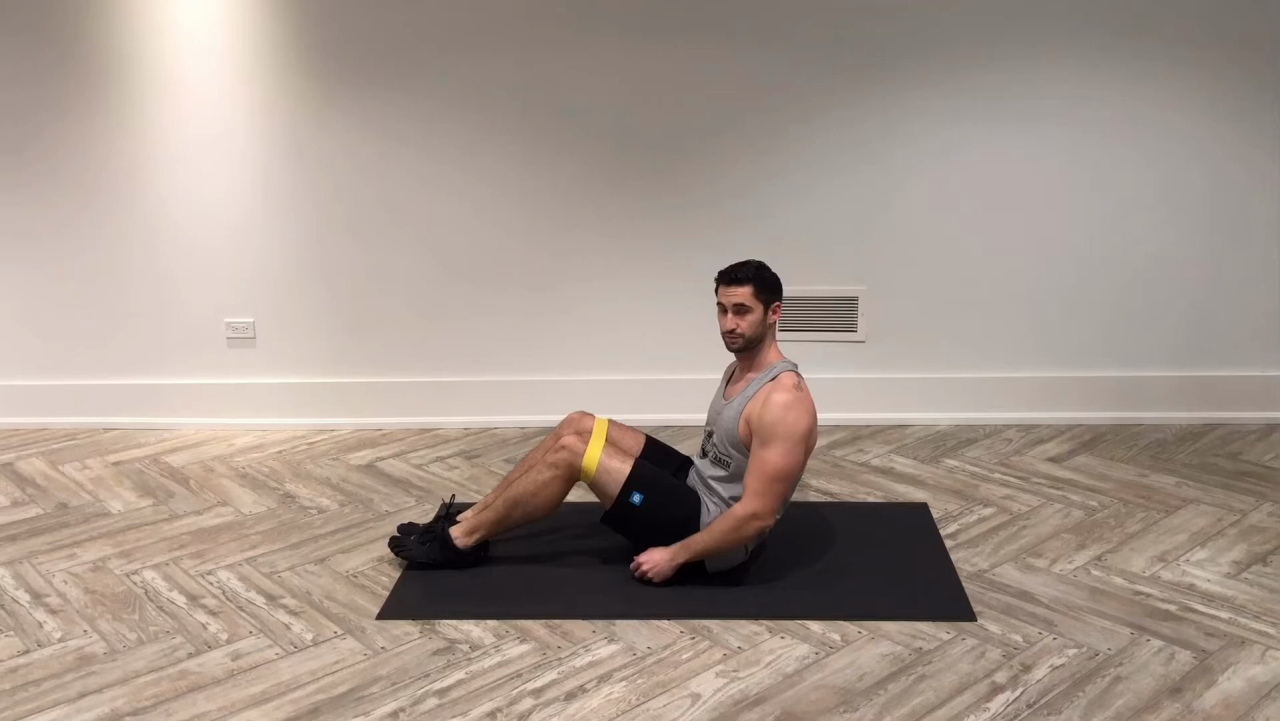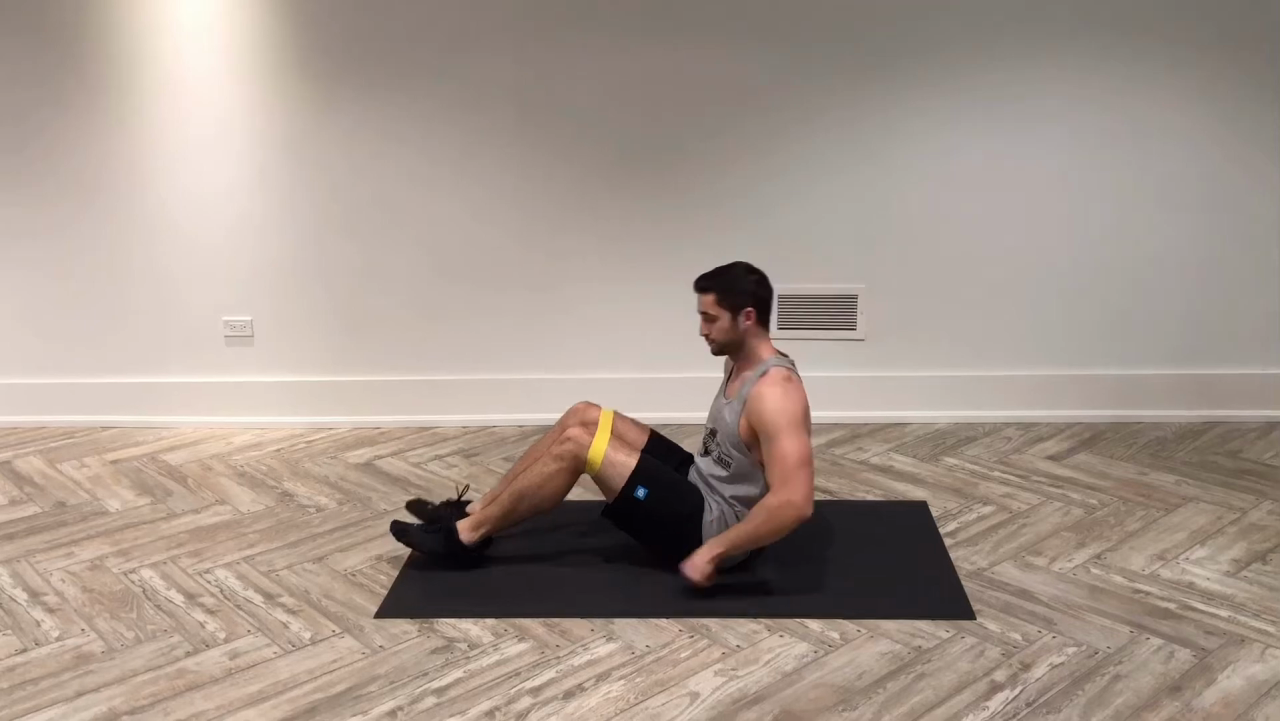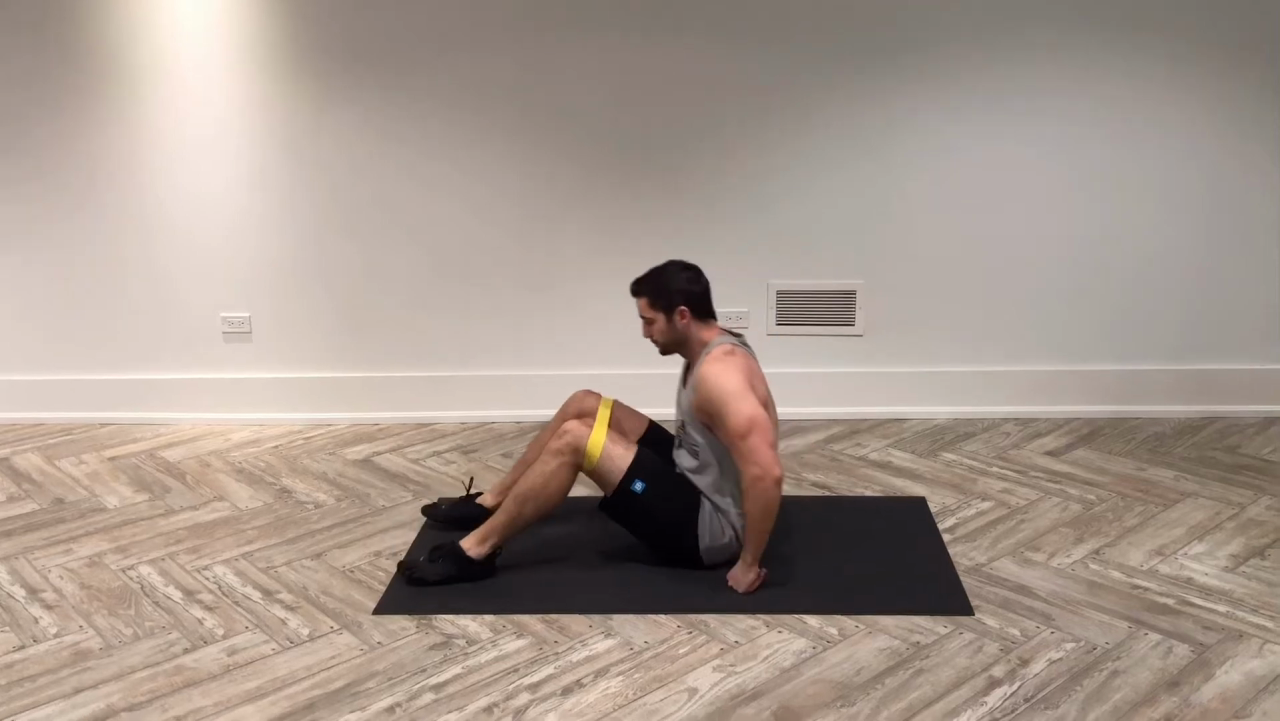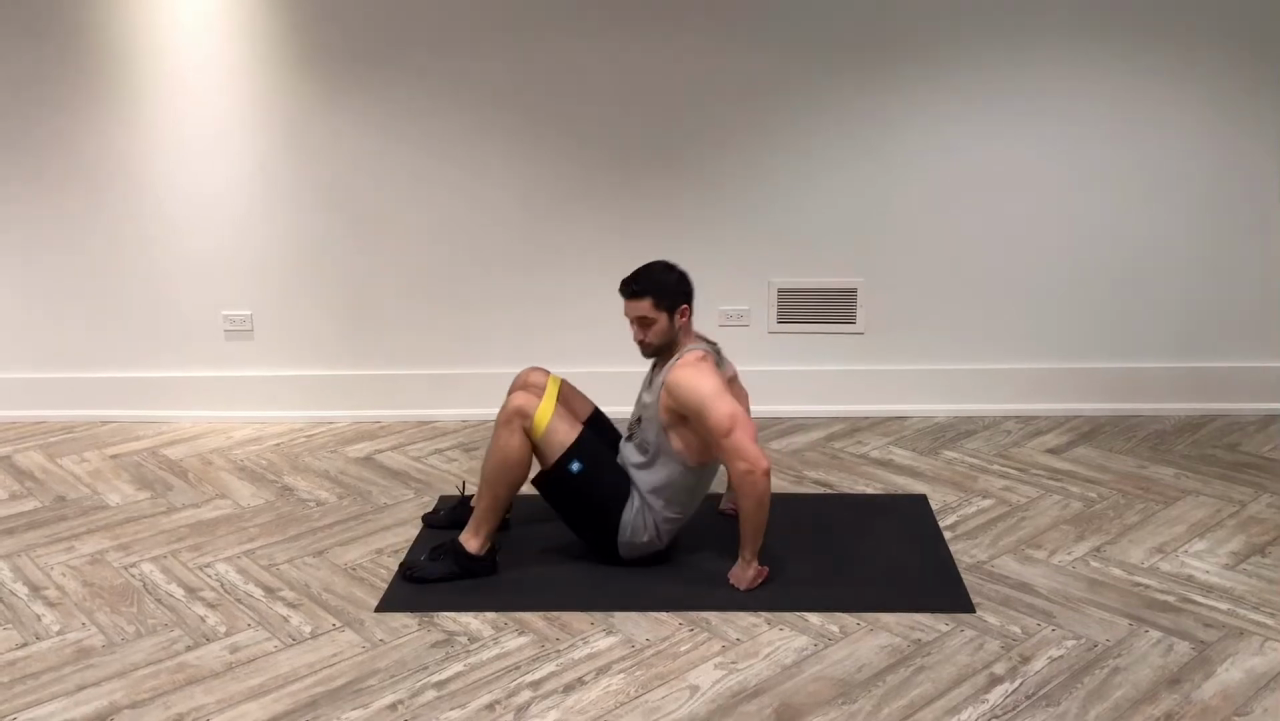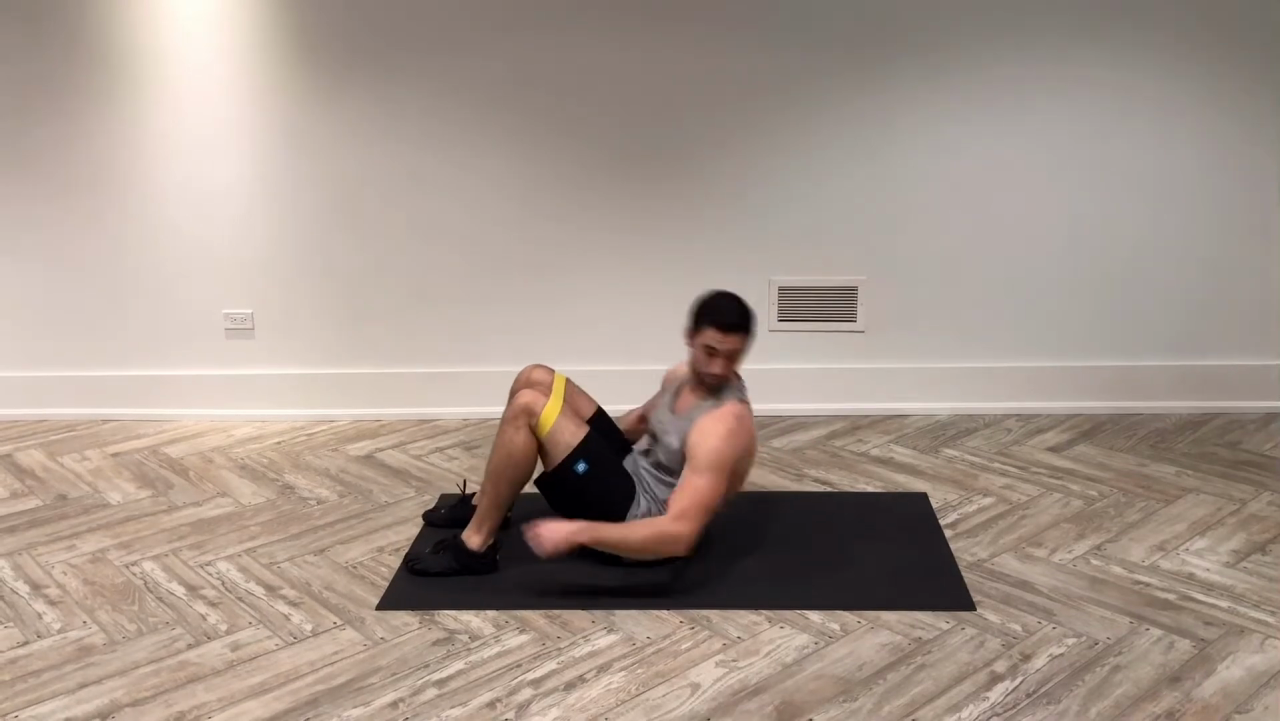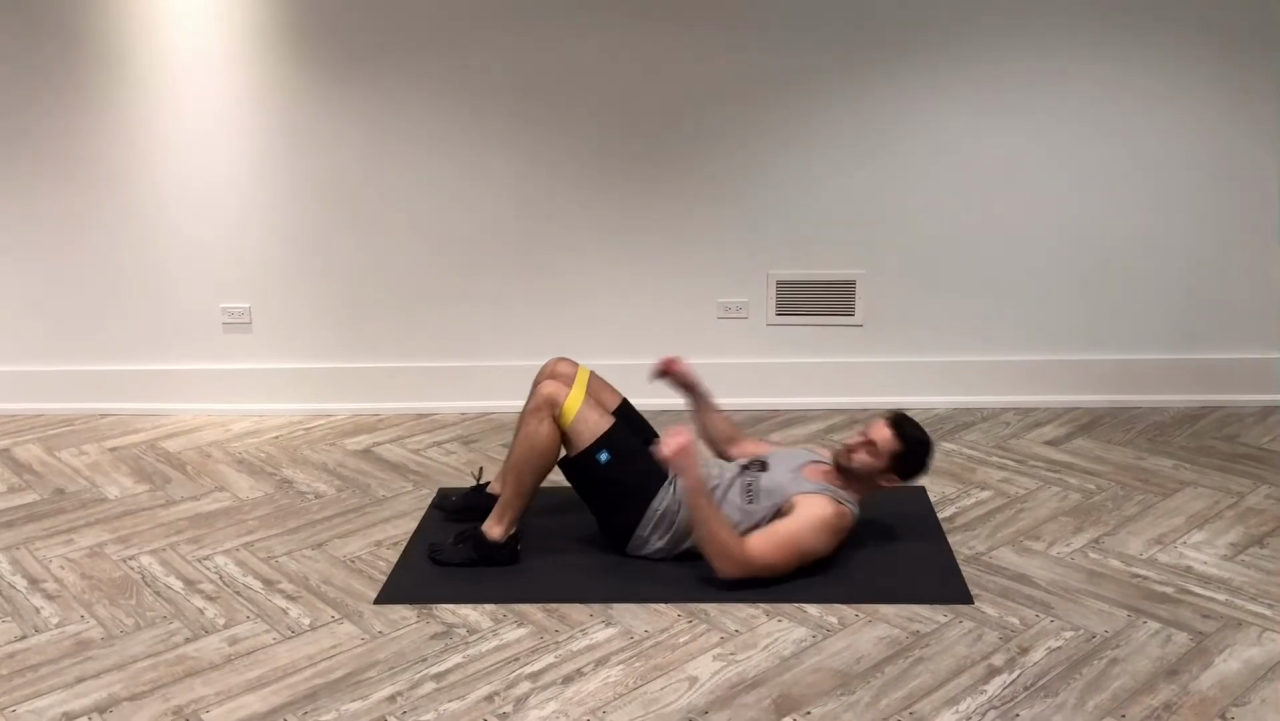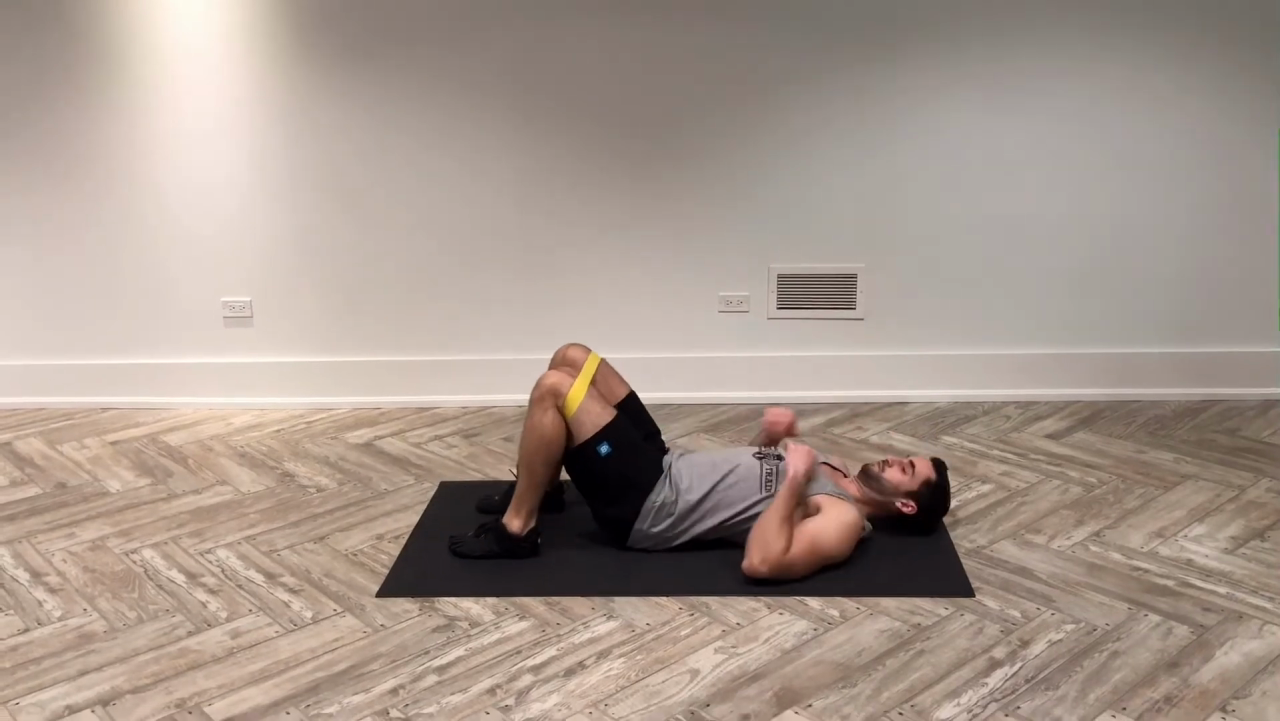
dt=0.4s
person 1, frame 1
left shoulder: (782, 400)
right shoulder: (741, 368)
left elbow: (758, 514)
left wrist: (673, 555)
left hip: (712, 539)
right hip: (698, 487)
left knee: (571, 452)
right knee: (578, 426)
left ankle: (463, 541)
right ankle: (470, 518)
person 1, frame 2
left shoulder: (773, 391)
right shoulder: (744, 364)
left elbow: (794, 502)
left wrist: (713, 553)
left hip: (711, 527)
right hip: (699, 485)
left knee: (576, 442)
right knee: (584, 416)
left ankle: (467, 537)
right ankle: (478, 509)
person 1, frame 3
left shoulder: (719, 371)
right shoulder: (716, 347)
left elbow: (766, 473)
left wrist: (748, 564)
right wrist: (737, 499)
left hip: (708, 529)
left knee: (571, 439)
right knee: (583, 405)
left ankle: (475, 552)
right ankle: (491, 503)
person 1, frame 4
left shoulder: (690, 376)
right shoulder: (700, 353)
left elbow: (754, 466)
right elbow: (740, 419)
left wrist: (747, 561)
right wrist: (738, 499)
left hip: (632, 524)
left knee: (521, 407)
right knee: (532, 381)
left ankle: (473, 549)
right ankle: (484, 505)
person 1, frame 5
left shoulder: (725, 425)
right shoulder: (684, 377)
left elbow: (678, 535)
left wrist: (575, 532)
left hip: (637, 517)
left knee: (527, 402)
right knee: (537, 381)
left ankle: (474, 546)
right ankle: (486, 504)
person 1, frame 6
left shoulder: (826, 516)
right shoulder: (825, 463)
left elbow: (730, 564)
left wrist: (691, 474)
right wrist: (692, 388)
left hip: (650, 517)
right hip: (663, 481)
left knee: (551, 397)
right knee: (560, 370)
left ankle: (497, 536)
right ankle: (499, 493)
person 1, frame 7
left shoulder: (845, 521)
right shoulder: (835, 471)
left elbow: (761, 562)
left wrist: (796, 479)
right wrist: (777, 434)
left hip: (647, 509)
right hip: (665, 468)
left knee: (553, 388)
right knee: (572, 356)
left ankle: (516, 529)
right ankle: (541, 489)
